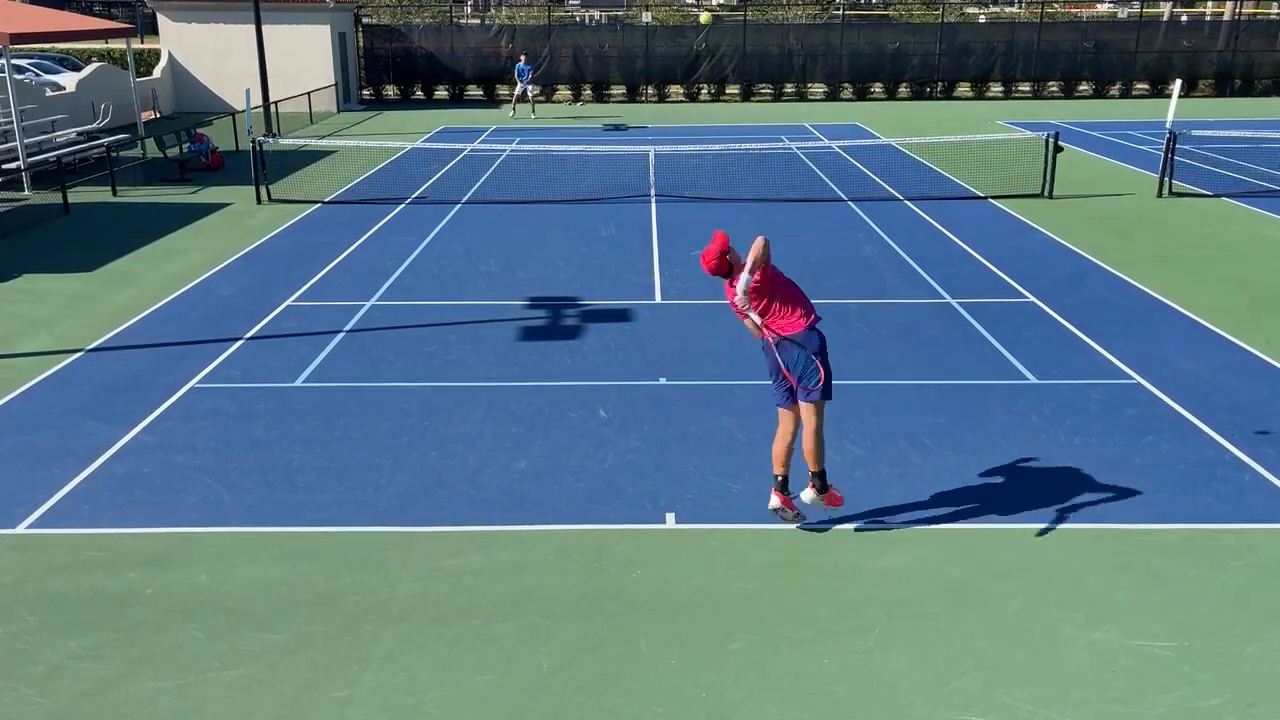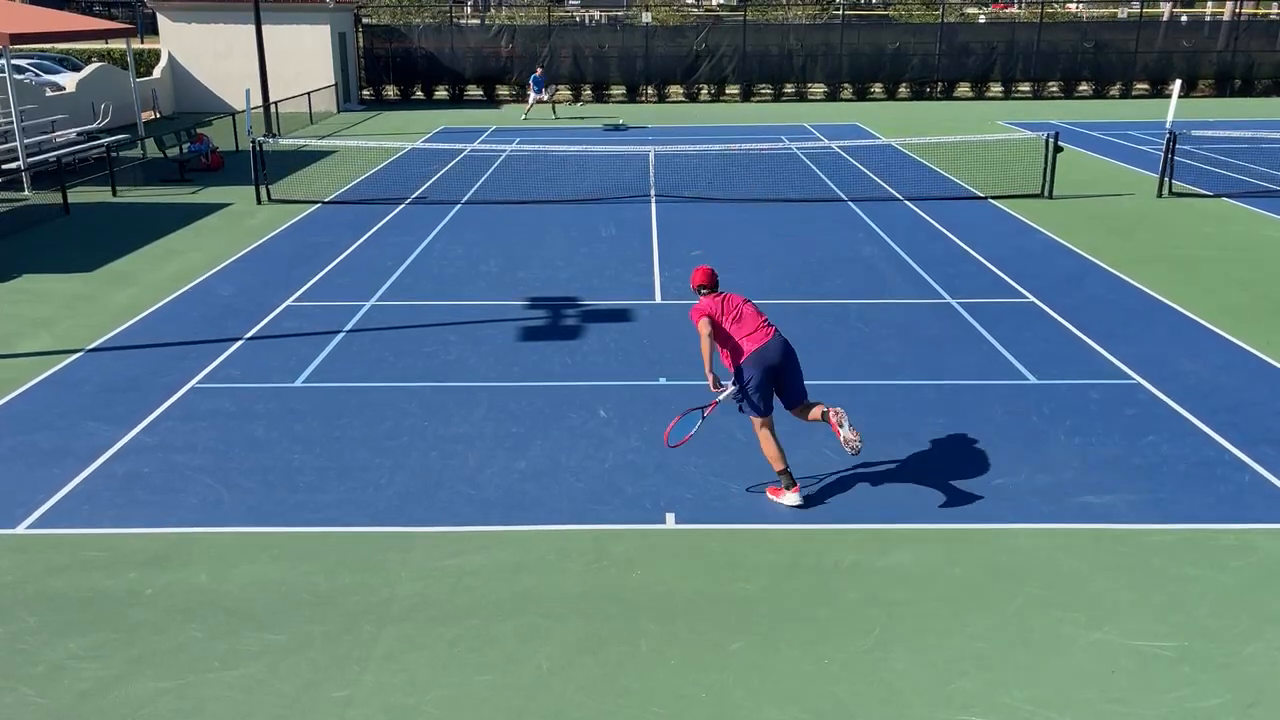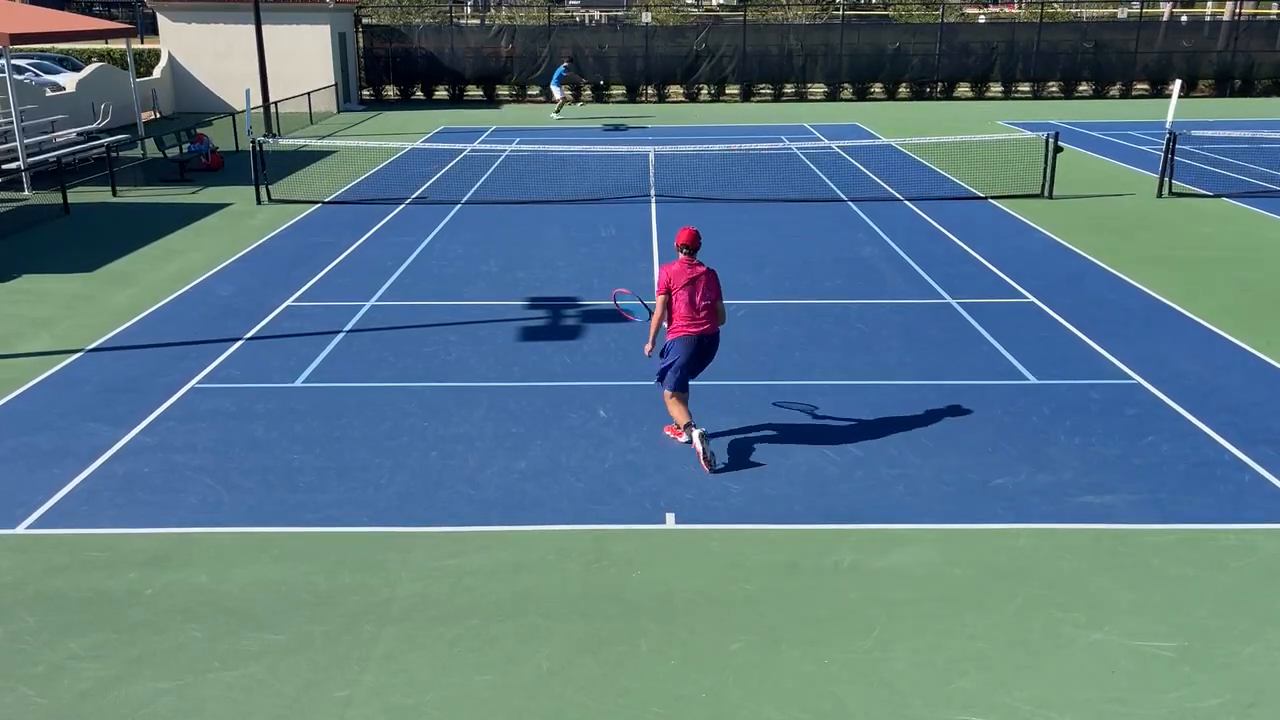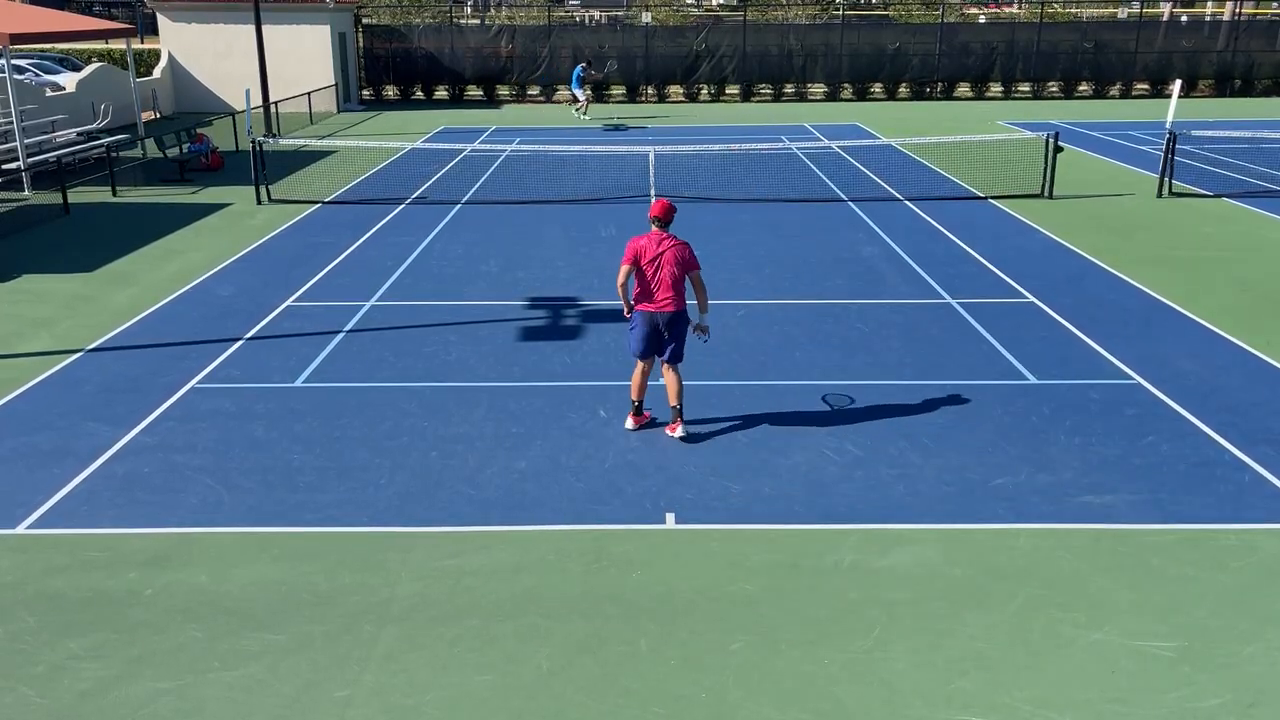
dt=0.4s
person 1, frame 1
left shoulder: (735, 295)
right elbow: (761, 244)
right hip: (804, 337)
left knee: (788, 421)
right knee: (811, 414)
left ankle: (780, 494)
right ankle: (818, 487)
person 1, frame 2
left shoulder: (700, 309)
right shoulder: (741, 301)
left elbow: (707, 334)
left wrist: (709, 372)
left hip: (751, 365)
right hip: (782, 350)
left knee: (762, 426)
right knee: (801, 410)
left ankle: (789, 488)
right ankle: (832, 415)
person 1, frame 3
left shoulder: (668, 271)
right shoulder: (710, 274)
left elbow: (659, 313)
right elbow: (721, 318)
left wrist: (650, 342)
left hip: (682, 339)
right hip: (710, 340)
left knee: (672, 398)
right knee: (679, 380)
left ankle: (694, 432)
right ankle: (682, 428)
person 1, frame 4
left shoulder: (636, 244)
right shoulder: (683, 248)
left elbow: (621, 283)
right elbow: (700, 289)
left wrist: (627, 306)
right wrist: (703, 319)
left hip: (644, 315)
right hip: (673, 315)
left knee: (643, 365)
right knee: (671, 368)
left ankle: (635, 415)
right ankle: (677, 421)
